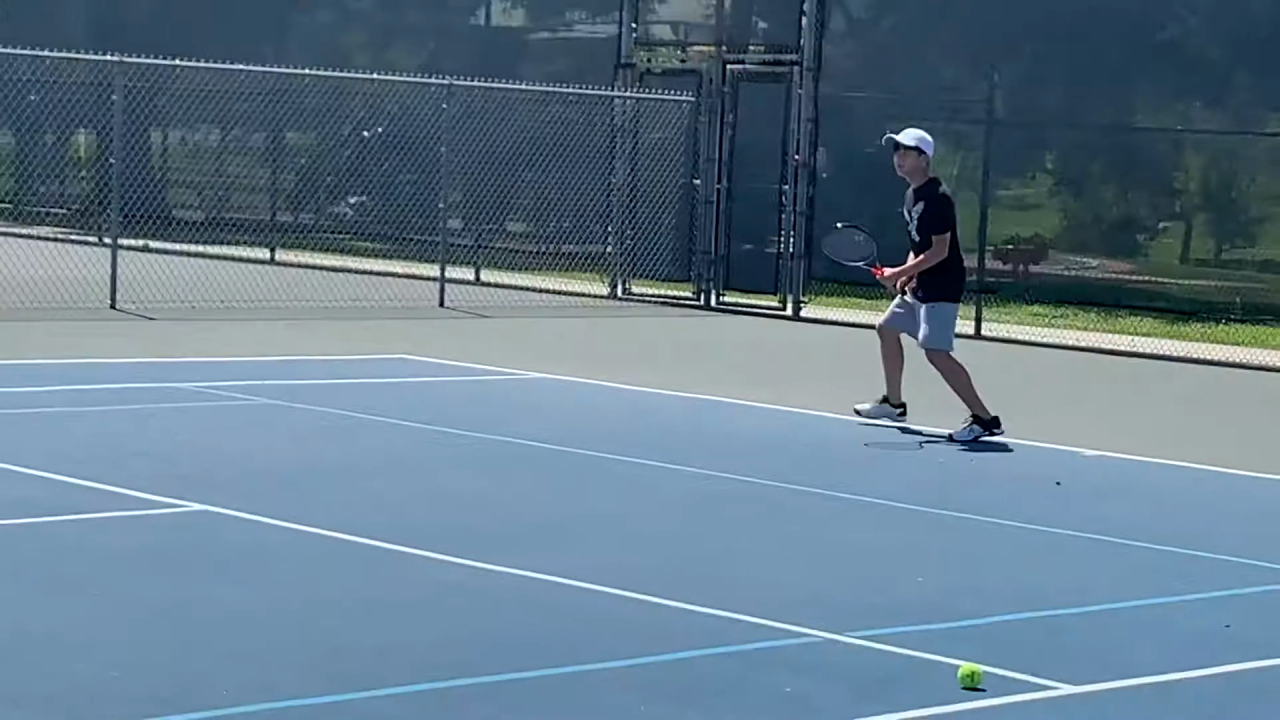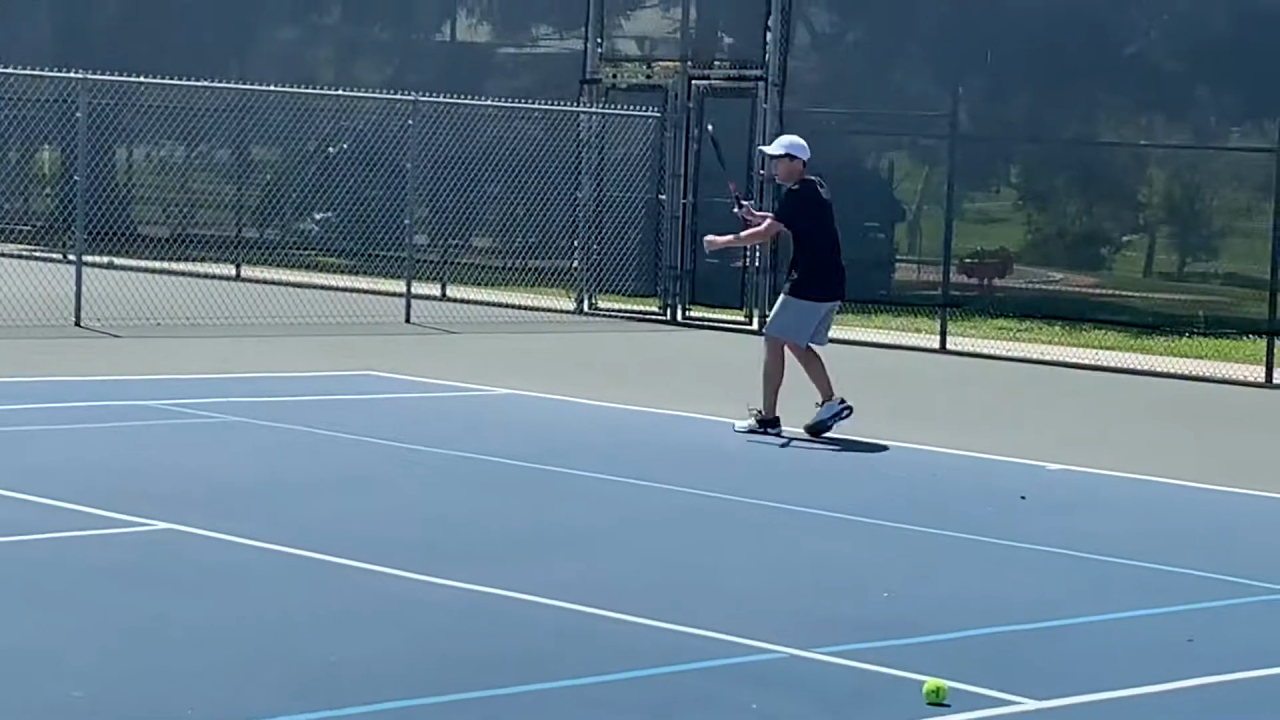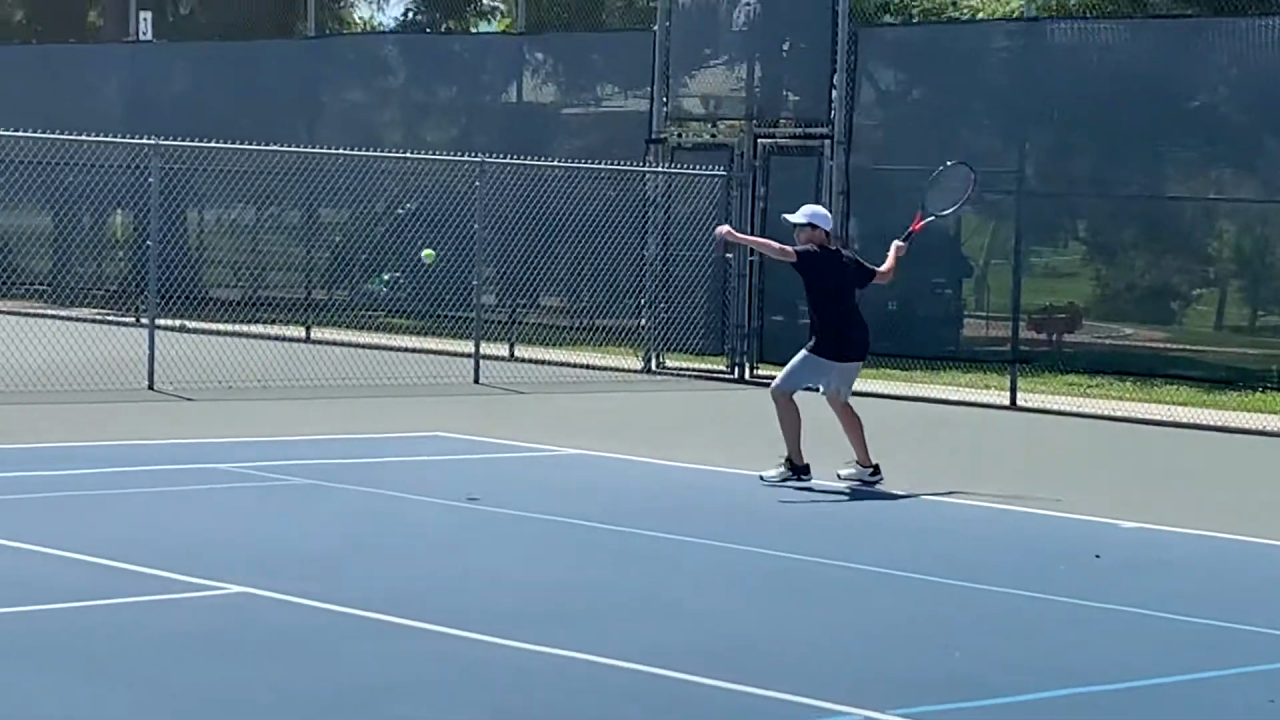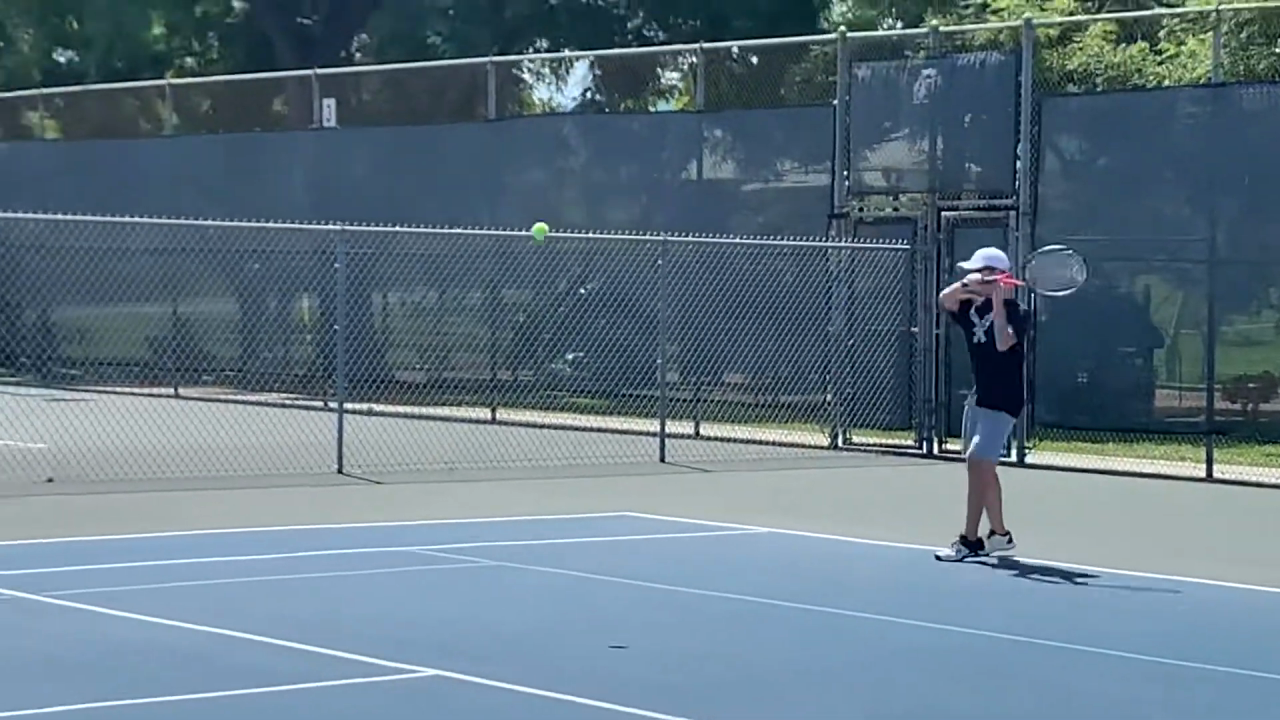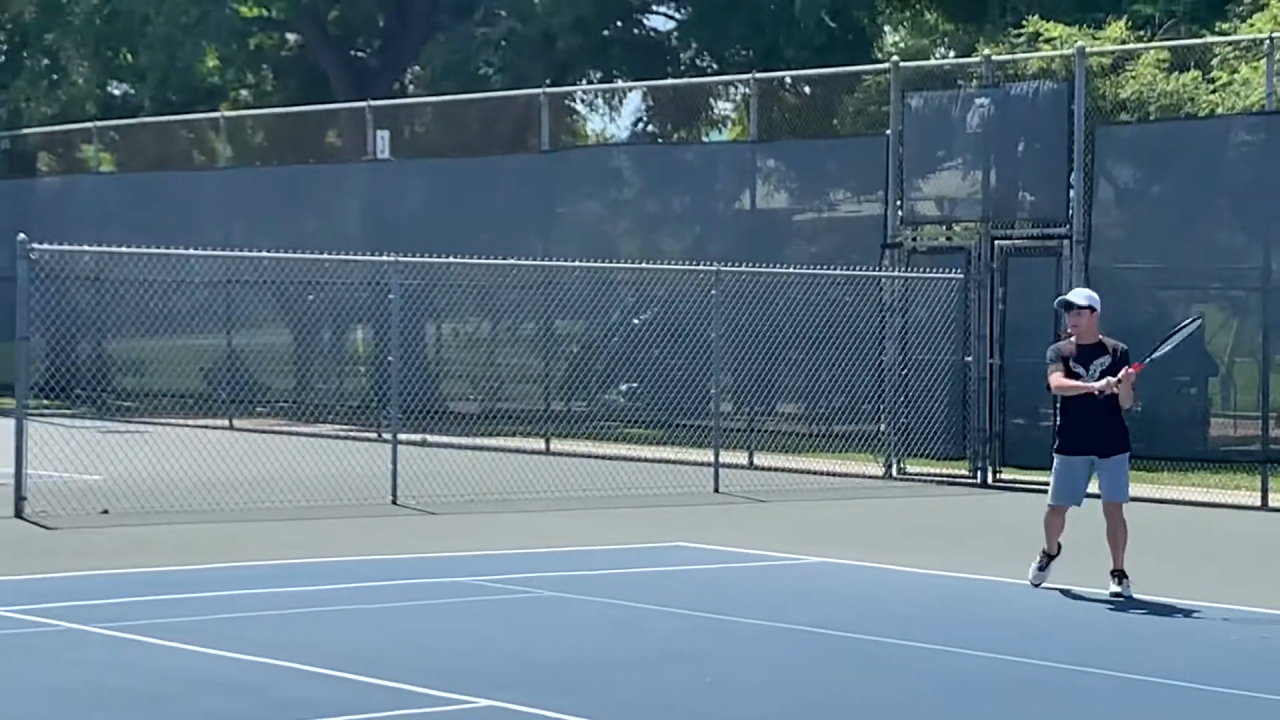
dt=0.5s
person 1, frame 1
left shoulder: (937, 197)
right shoulder: (911, 194)
left elbow: (940, 251)
left wrist: (900, 272)
right wrist: (908, 275)
left hip: (940, 288)
right hip: (921, 286)
left knee: (935, 352)
right knee: (887, 330)
left ankle: (984, 419)
right ankle: (893, 403)
person 1, frame 2
left shoulder: (796, 194)
right shoulder: (814, 188)
left elbow: (766, 233)
left wrist: (722, 241)
right wrist: (758, 216)
left hip: (808, 286)
right hip: (829, 286)
left knee: (774, 342)
right knee: (799, 345)
left ankle: (768, 417)
right ankle: (832, 403)
person 1, frame 3
left shoulder: (813, 255)
right shoulder: (847, 259)
left elbow: (779, 251)
right elbow: (884, 275)
left wrist: (736, 236)
right wrist: (895, 251)
left hip: (828, 346)
right hip: (855, 347)
left knee: (781, 391)
right knee: (837, 400)
left ankle: (796, 464)
right ankle: (866, 466)
person 1, frame 4
left shoulder: (1013, 309)
right shoulder: (971, 304)
left elbow: (1004, 344)
right elbow: (945, 300)
left wrist: (998, 305)
right wrist: (968, 284)
left hip: (1001, 399)
right hip: (982, 396)
left knee: (978, 462)
right knee: (982, 465)
left ankle: (970, 540)
right ankle: (999, 533)
person 1, frame 5
left shoulder: (1117, 352)
right shoulder: (1058, 352)
left elbow: (1126, 402)
right elbow: (1057, 384)
left wrist: (1124, 386)
right wrist: (1096, 385)
left hip: (1112, 443)
right hip: (1071, 444)
left knee: (1113, 508)
right knee: (1056, 508)
left ankle: (1118, 573)
right ankle: (1050, 552)
